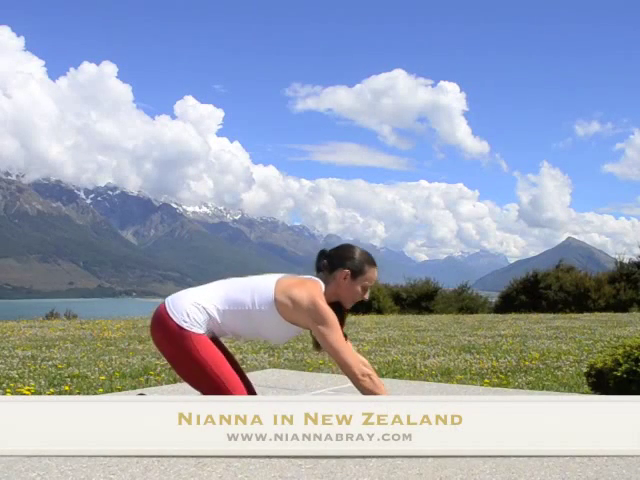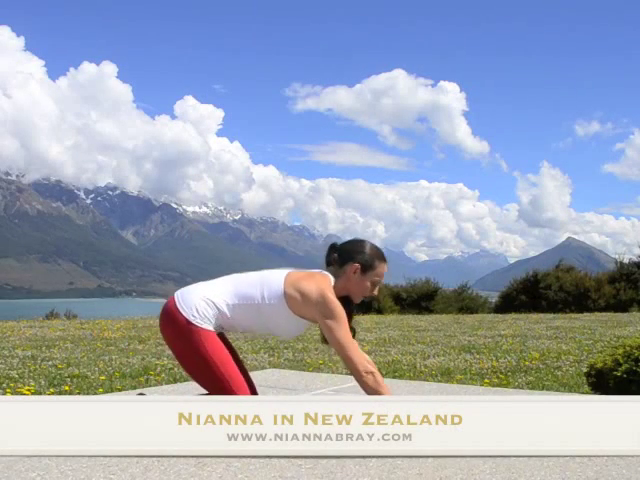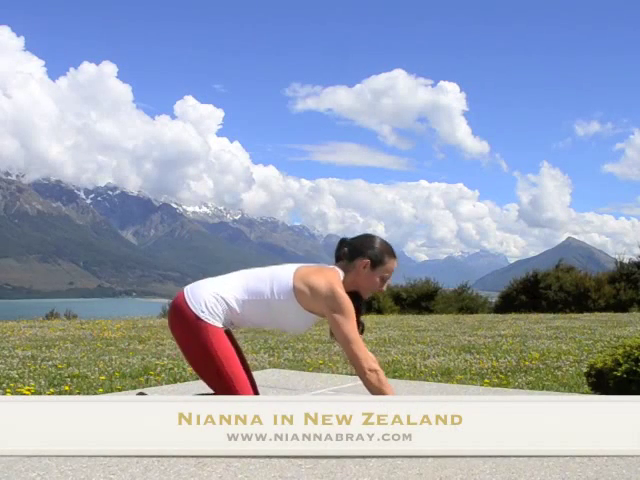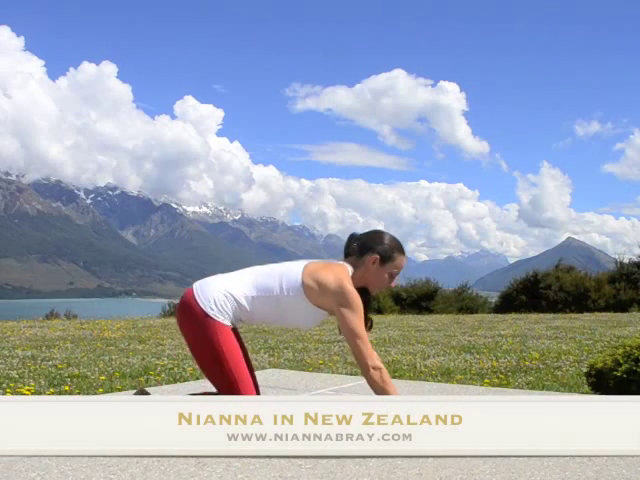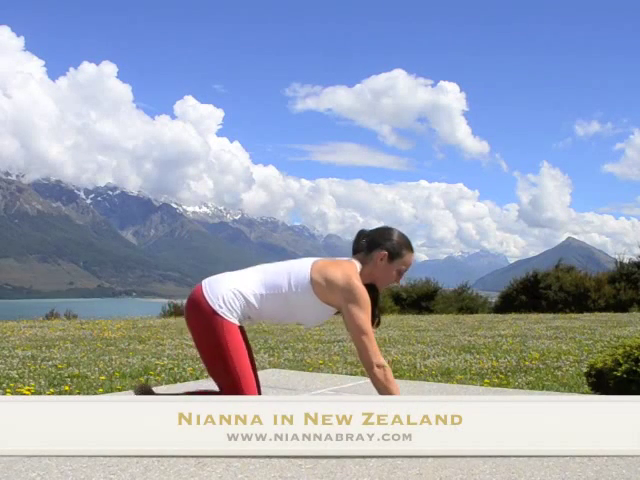
dt=0.1s
person 1, frame 1
left shoulder: (312, 293)
right shoulder: (314, 302)
left elbow: (357, 360)
right elbow: (360, 374)
left hip: (188, 319)
right hip: (179, 321)
person 1, frame 2
left shoulder: (319, 287)
right shoulder: (323, 296)
left elbow: (360, 358)
right elbow: (363, 371)
left hip: (194, 315)
right hip: (188, 316)
person 1, frame 3
left shoulder: (328, 283)
right shoulder: (332, 290)
left elbow: (364, 356)
right elbow: (366, 368)
left hip: (202, 308)
right hip: (197, 311)
person 1, frame 4
left shoulder: (335, 277)
right shoulder: (341, 286)
left elbow: (369, 357)
right elbow: (371, 367)
left hip: (208, 305)
right hip: (205, 307)
person 1, frame 5
left shoulder: (343, 278)
right shoulder: (350, 282)
left elbow: (370, 359)
right elbow: (375, 364)
left hip: (215, 302)
right hip: (215, 305)
left ankle: (148, 398)
